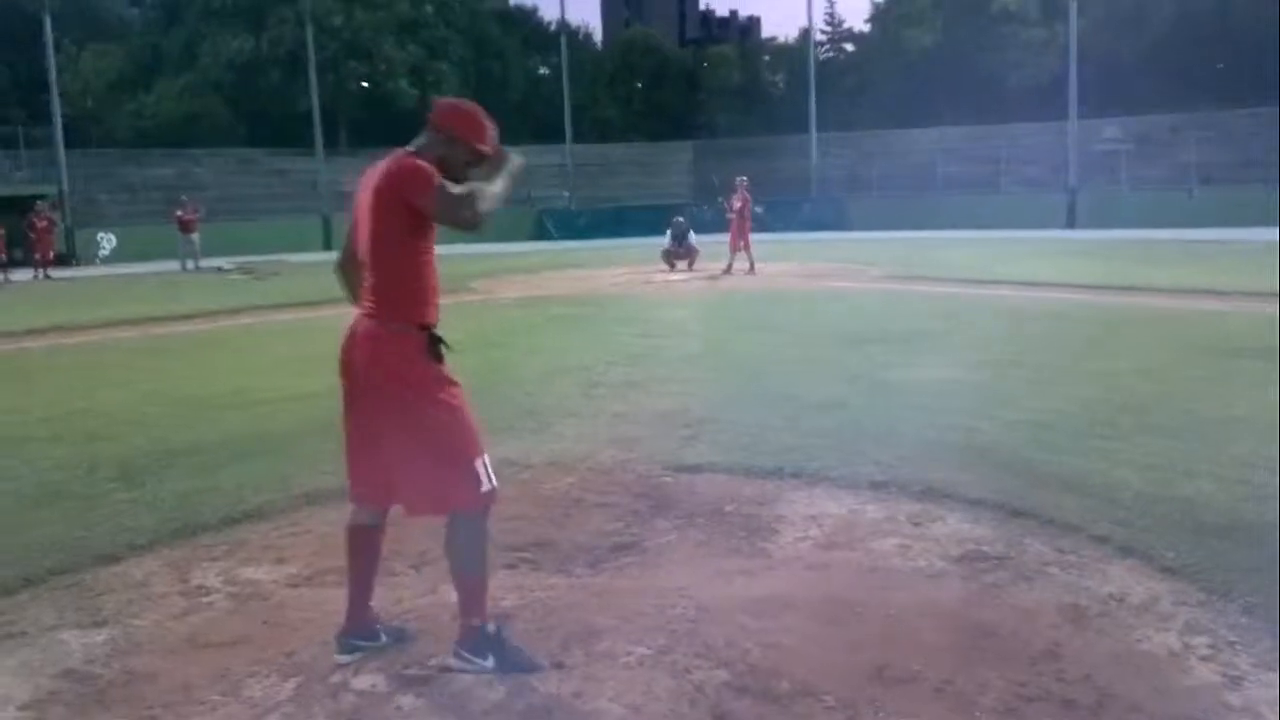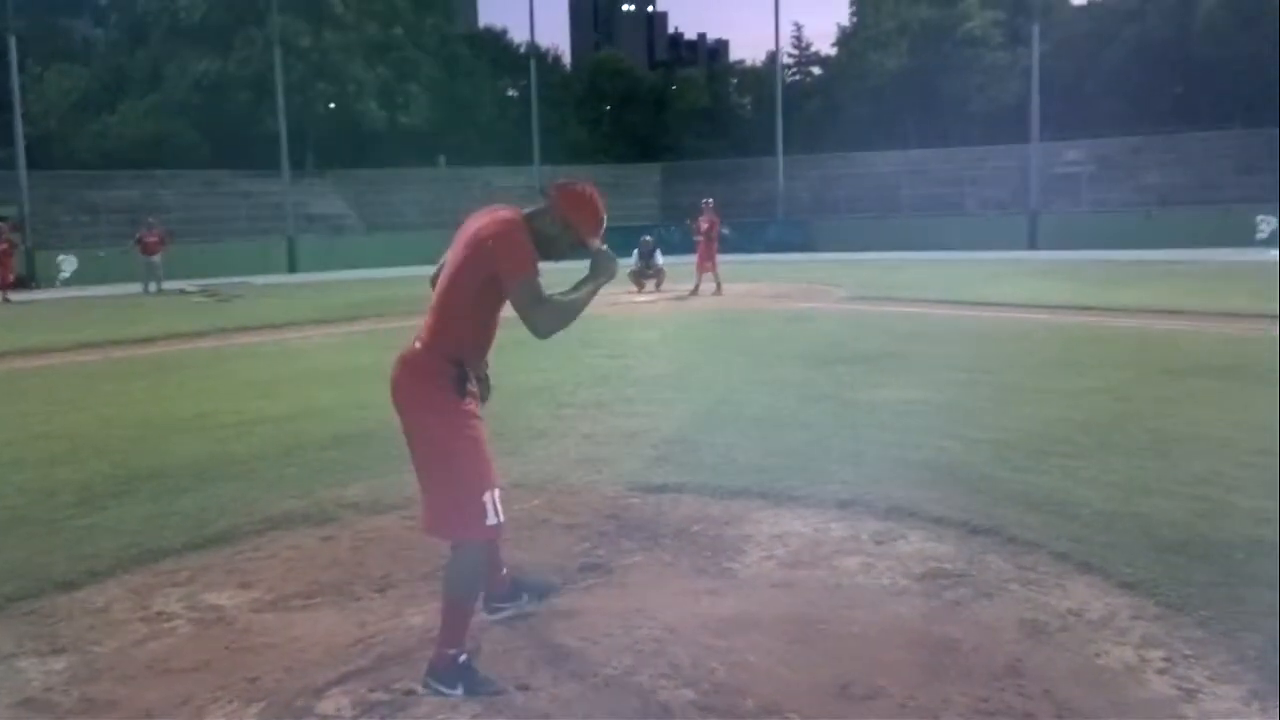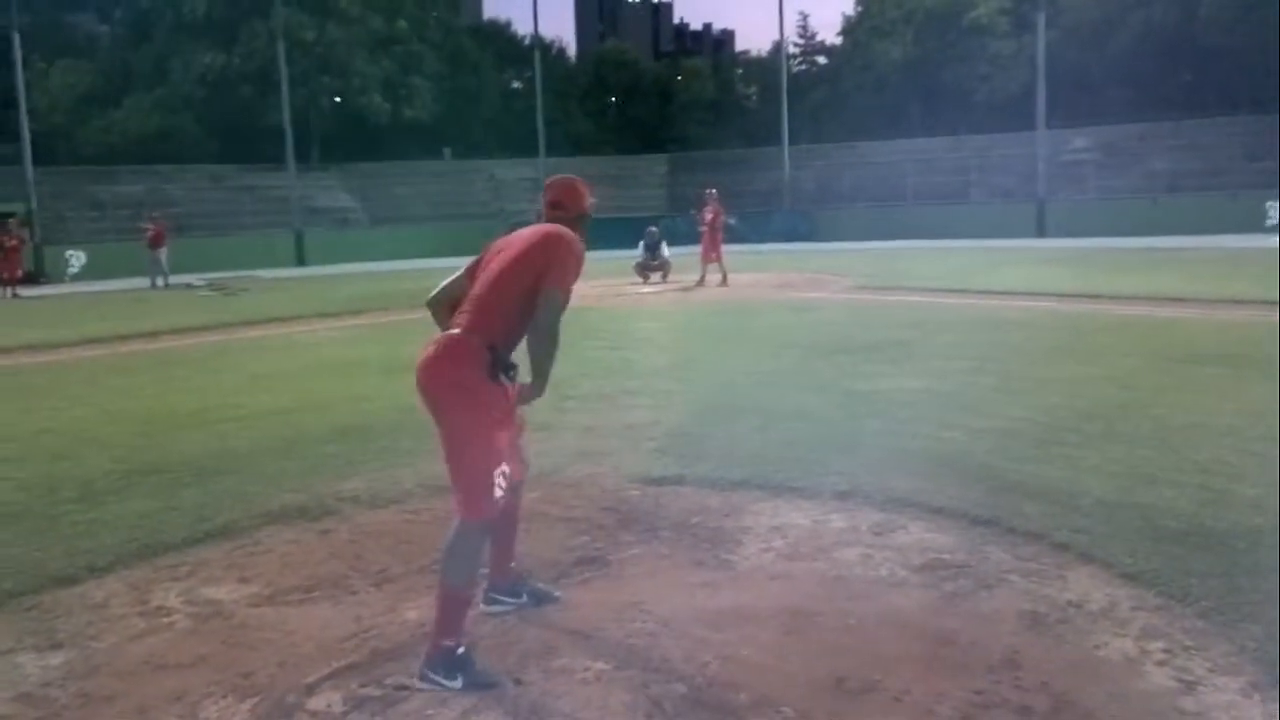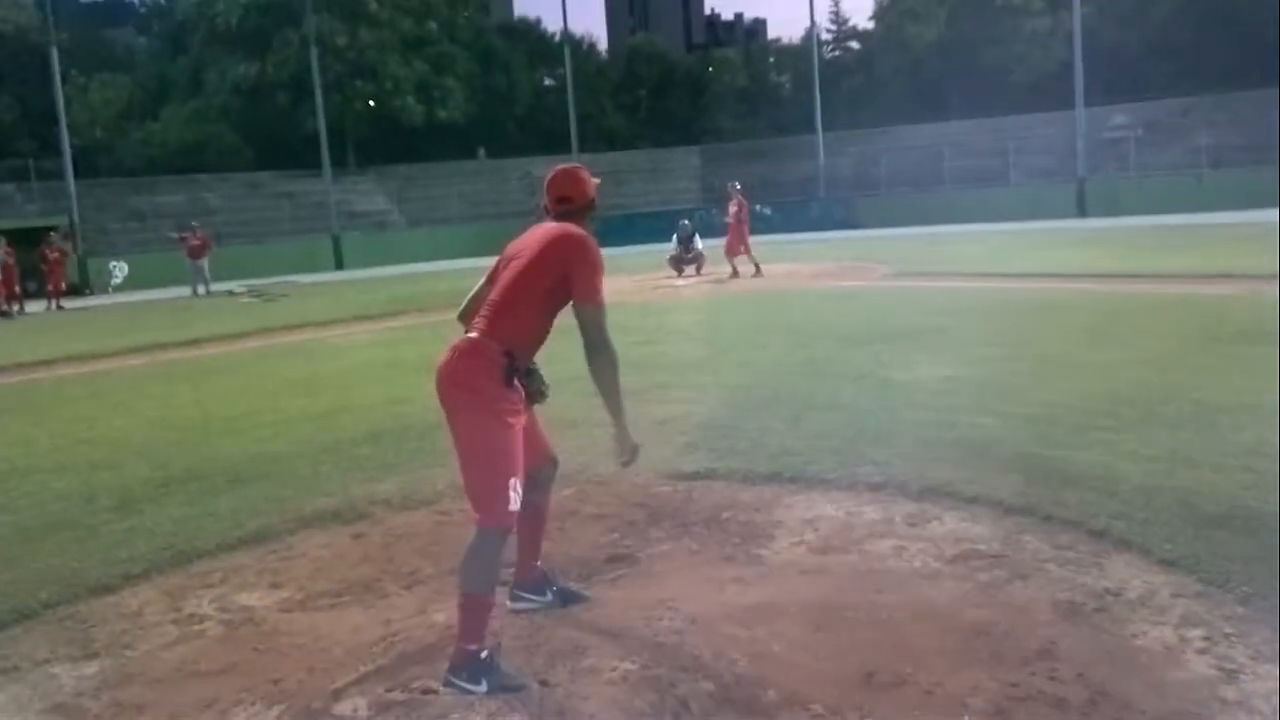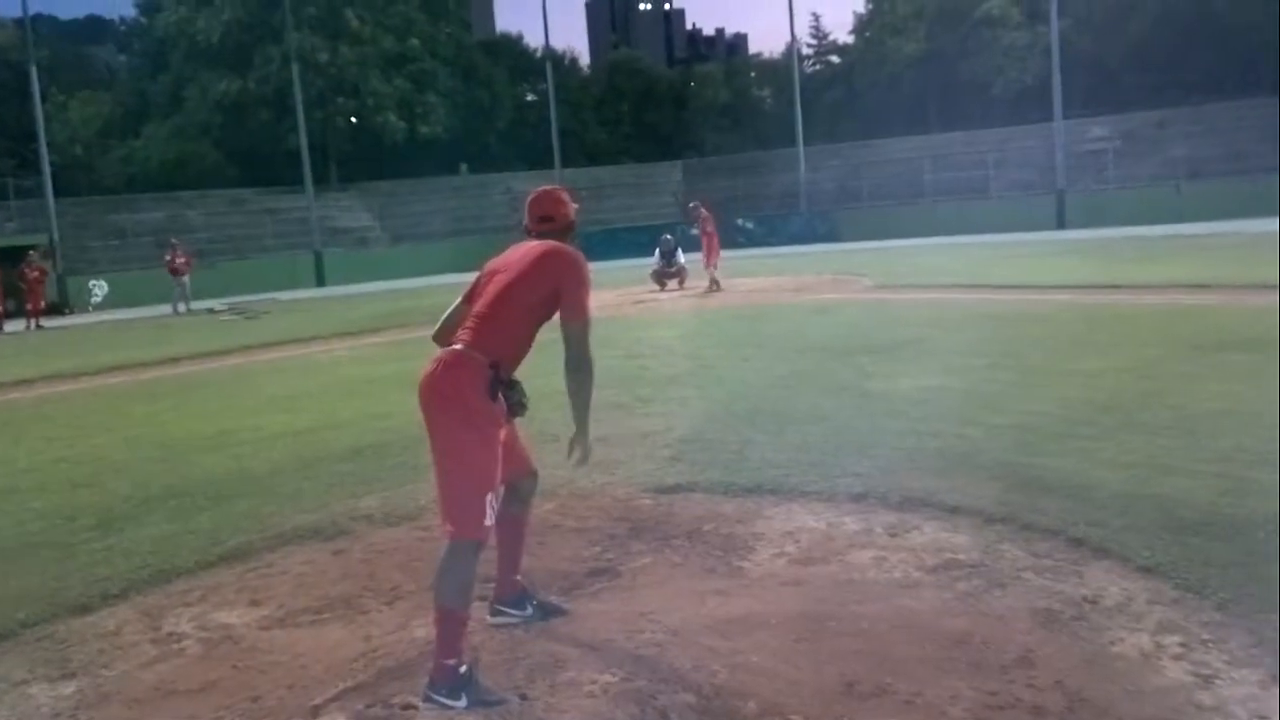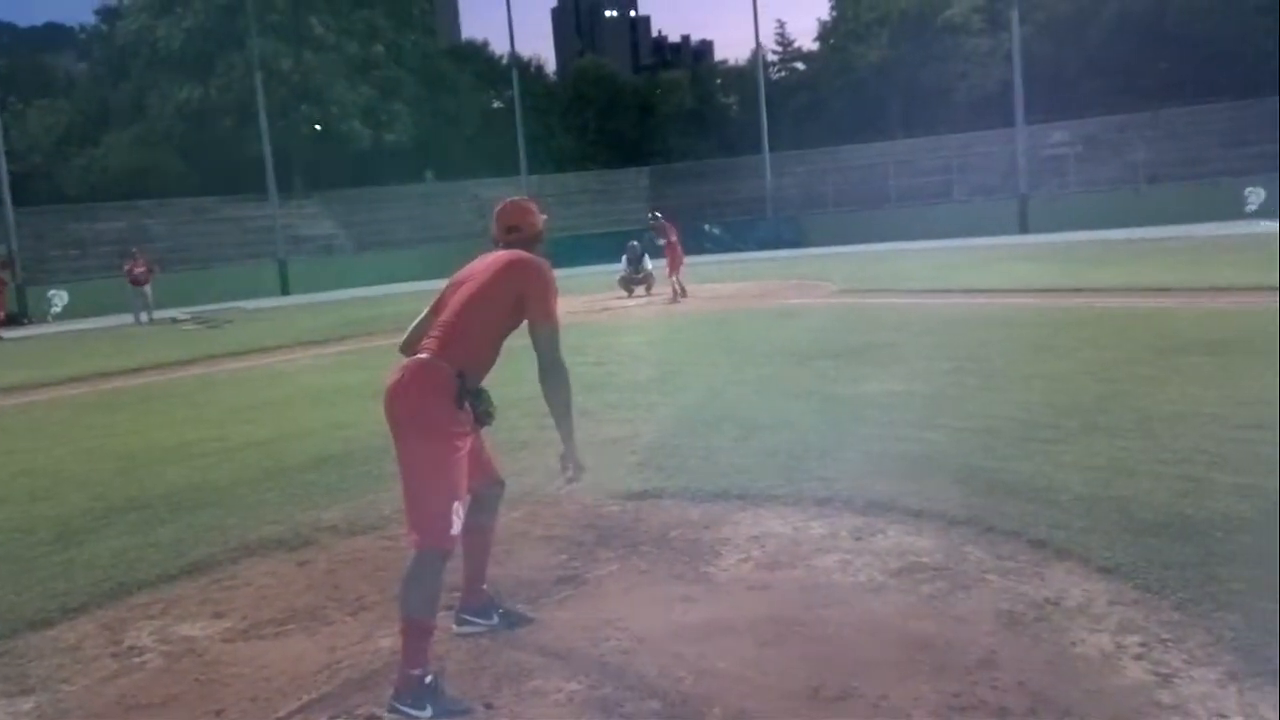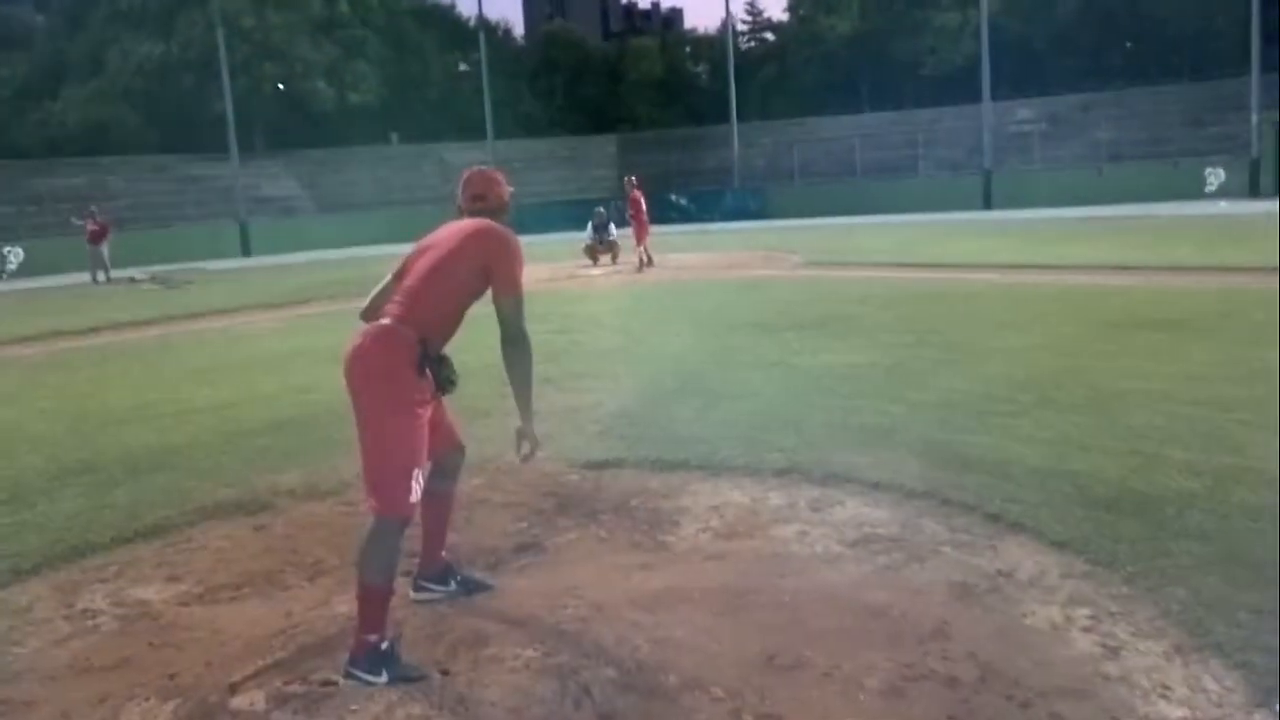
dt=0.7s
person 1, frame 1
left shoulder: (378, 175)
right shoulder: (410, 173)
left elbow: (348, 262)
right elbow: (469, 214)
right wrist: (502, 168)
left hip: (366, 343)
right hip: (405, 350)
left knee: (375, 492)
right knee: (470, 492)
left ankle: (359, 624)
right ankle: (477, 636)
person 1, frame 2
left shoulder: (492, 218)
right shoulder: (511, 234)
left elbow: (441, 281)
right elbow: (542, 320)
right wrist: (598, 278)
left hip: (431, 369)
right hip: (439, 381)
left knee: (472, 490)
right knee: (477, 519)
left ankle: (499, 588)
right ankle: (448, 664)
person 1, frame 3
left shoulder: (512, 240)
right shoulder: (566, 244)
left elbow: (439, 300)
right elbow: (543, 324)
right wrist: (537, 384)
left hip: (455, 362)
right hip: (467, 372)
left knee: (508, 471)
right knee: (481, 508)
left ankle: (503, 583)
right ankle: (444, 655)
person 1, frame 4
left shoulder: (529, 239)
right shoulder: (578, 244)
left elbow: (468, 311)
right elbow: (597, 345)
right wrist: (620, 425)
left hip: (484, 369)
right hip: (481, 378)
left knee: (540, 470)
right knee: (500, 515)
left ankle: (529, 582)
right ankle: (468, 660)
person 1, frame 5
left shoulder: (507, 258)
right shoulder: (568, 260)
left elbow: (443, 331)
right elbow: (578, 355)
right wrist: (582, 429)
left hip: (465, 383)
right hip: (464, 390)
left knee: (520, 481)
right knee: (470, 529)
left ankle: (509, 596)
right ankle: (446, 675)
person 1, frame 6
left shoulder: (476, 268)
right shoulder: (533, 269)
left elbow: (409, 343)
right elbow: (550, 363)
right wrist: (568, 443)
left hip: (428, 391)
right hip: (431, 399)
left knee: (486, 490)
right knee: (437, 539)
left ankle: (474, 606)
person 1, frame 7
left shoulder: (441, 235)
right shoulder: (499, 239)
left elbow: (370, 308)
right elbow: (513, 334)
right wrist: (526, 418)
left hip: (391, 357)
right hip: (391, 366)
left knee: (447, 457)
right knee: (396, 507)
left ankle: (432, 572)
right ankle: (368, 651)
